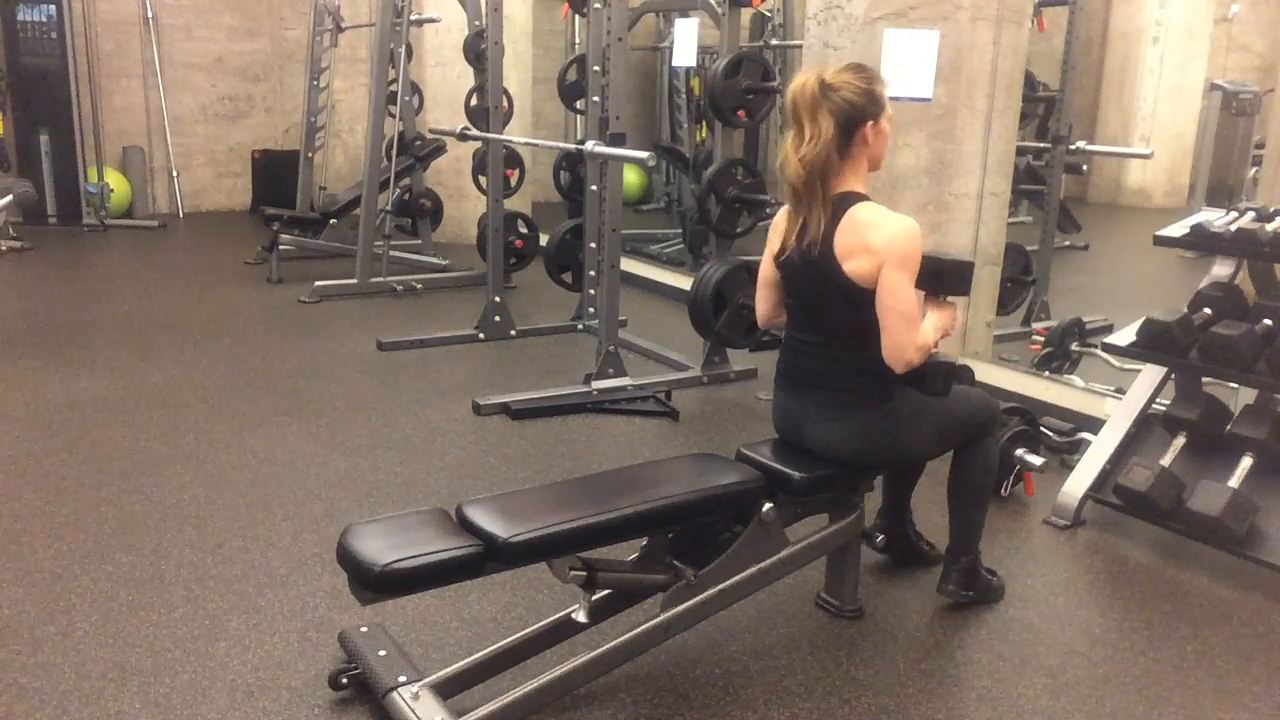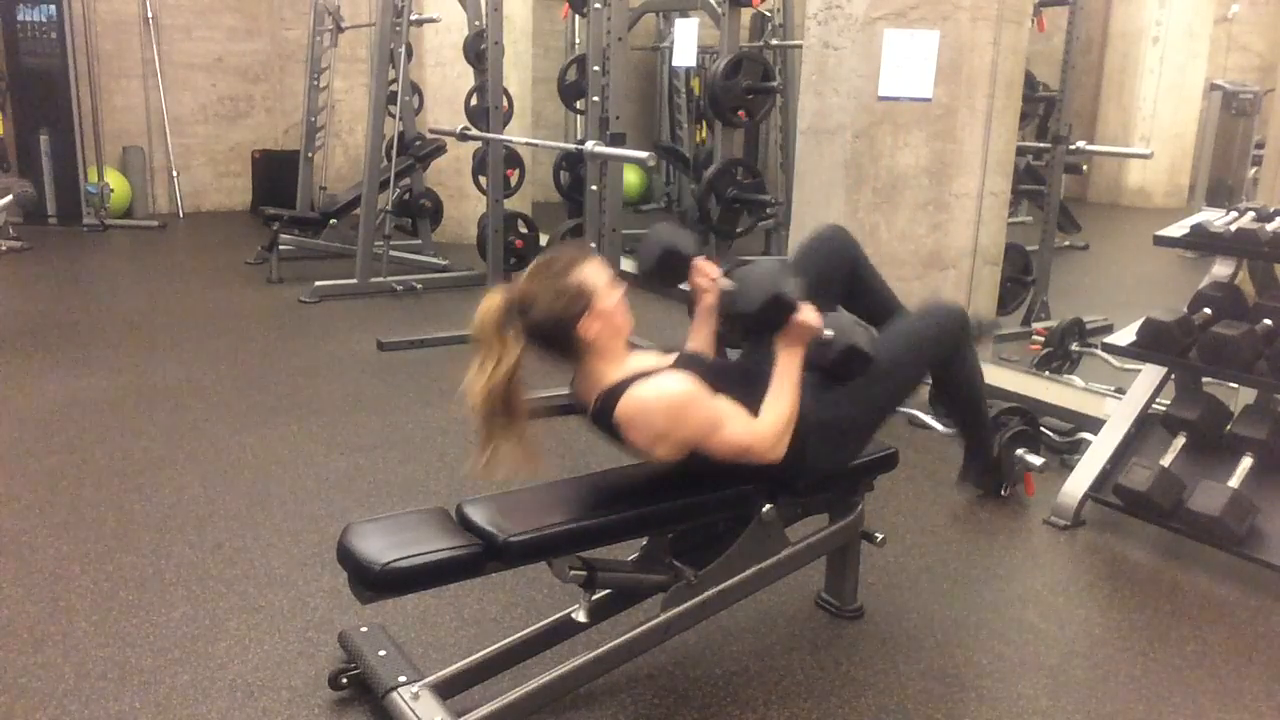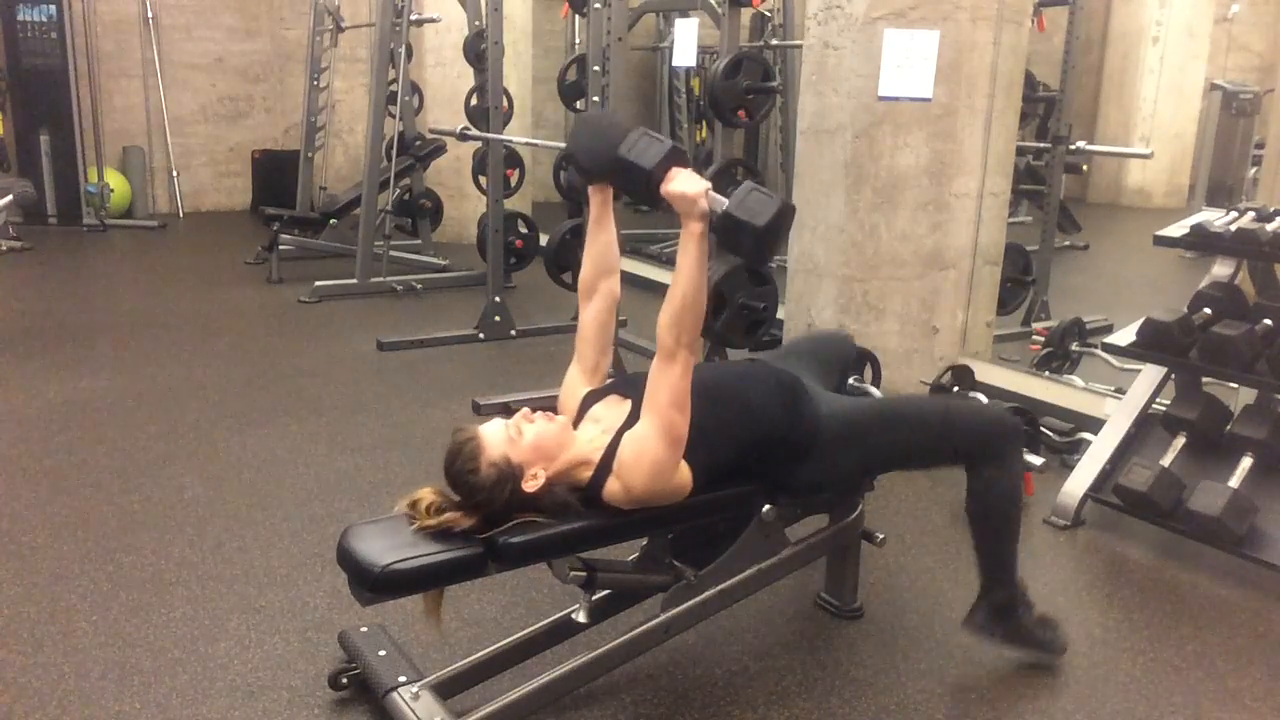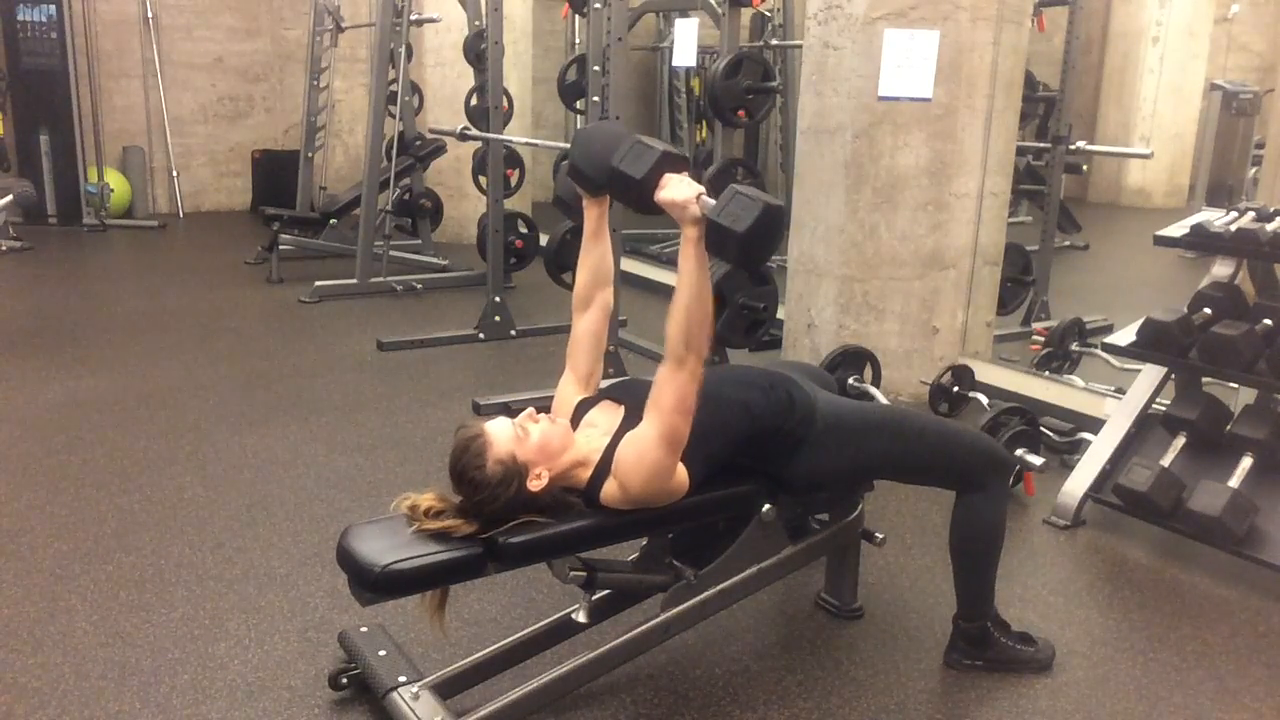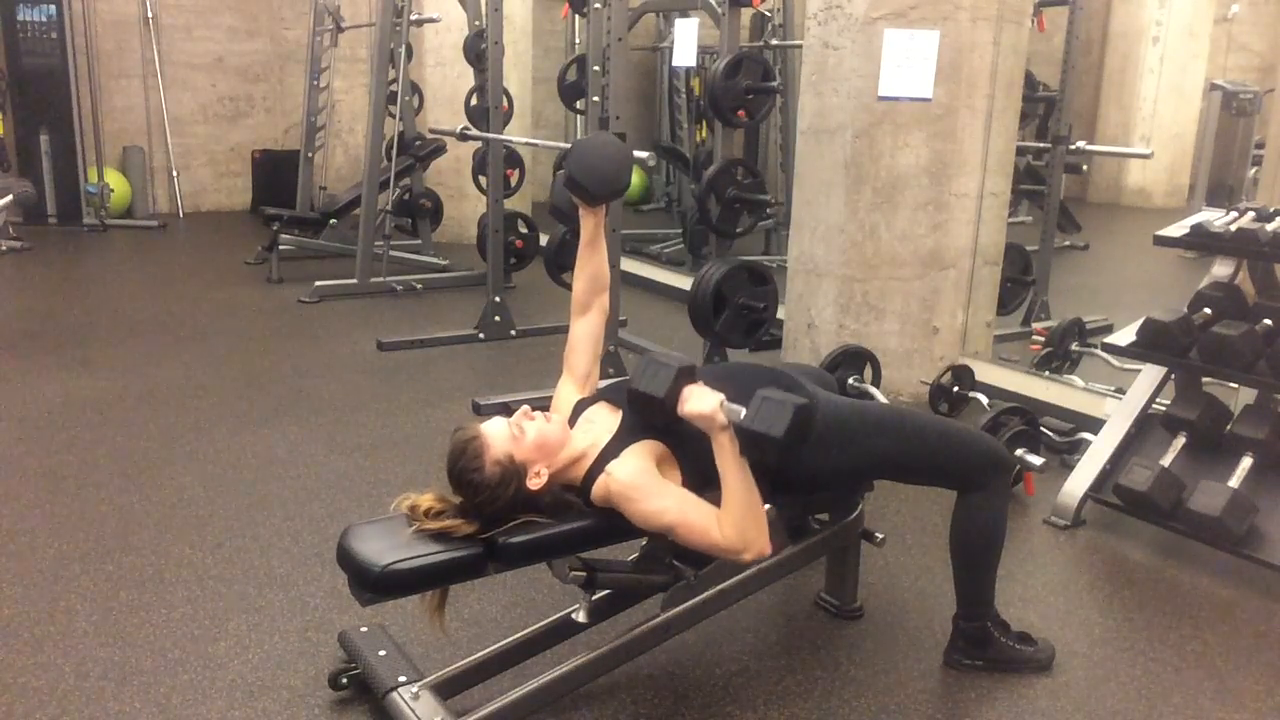
dt=1s
person 1, frame 1
left shoulder: (788, 217)
right shoulder: (889, 231)
right elbow: (902, 356)
right wrist: (937, 321)
left hip: (792, 412)
right hip: (853, 427)
left knee: (923, 395)
right knee: (981, 413)
left ankle: (896, 524)
right ankle: (963, 568)
person 1, frame 2
left shoulder: (601, 378)
right shoulder: (649, 405)
right elbow: (771, 445)
left wrist: (707, 306)
right wrist: (793, 349)
left hip: (760, 382)
right hip: (808, 431)
left knee: (834, 244)
right knee: (946, 322)
left ankle: (908, 331)
right ankle: (984, 460)
person 1, frame 3
left shoulder: (578, 410)
right shoulder: (634, 473)
left elbow: (597, 300)
right elbow: (677, 350)
left wrist: (601, 196)
right wrist: (694, 225)
left hip: (776, 387)
right hip: (806, 432)
left knee: (834, 342)
right knee: (996, 432)
left ankle: (829, 492)
right ankle: (1001, 605)
person 1, frame 4
left shoulder: (573, 413)
right shoulder: (630, 476)
left elbow: (592, 309)
right elbow: (688, 358)
left wrist: (596, 208)
right wrist: (692, 230)
right hip: (801, 435)
right knee: (988, 463)
right ankle: (977, 635)
person 1, frame 5
left shoulder: (571, 410)
right shoulder: (620, 482)
left elbow: (589, 312)
right elbow: (750, 545)
left wrist: (592, 216)
right wrist: (721, 430)
right hip: (801, 432)
right knee: (989, 463)
right ankle: (976, 635)
